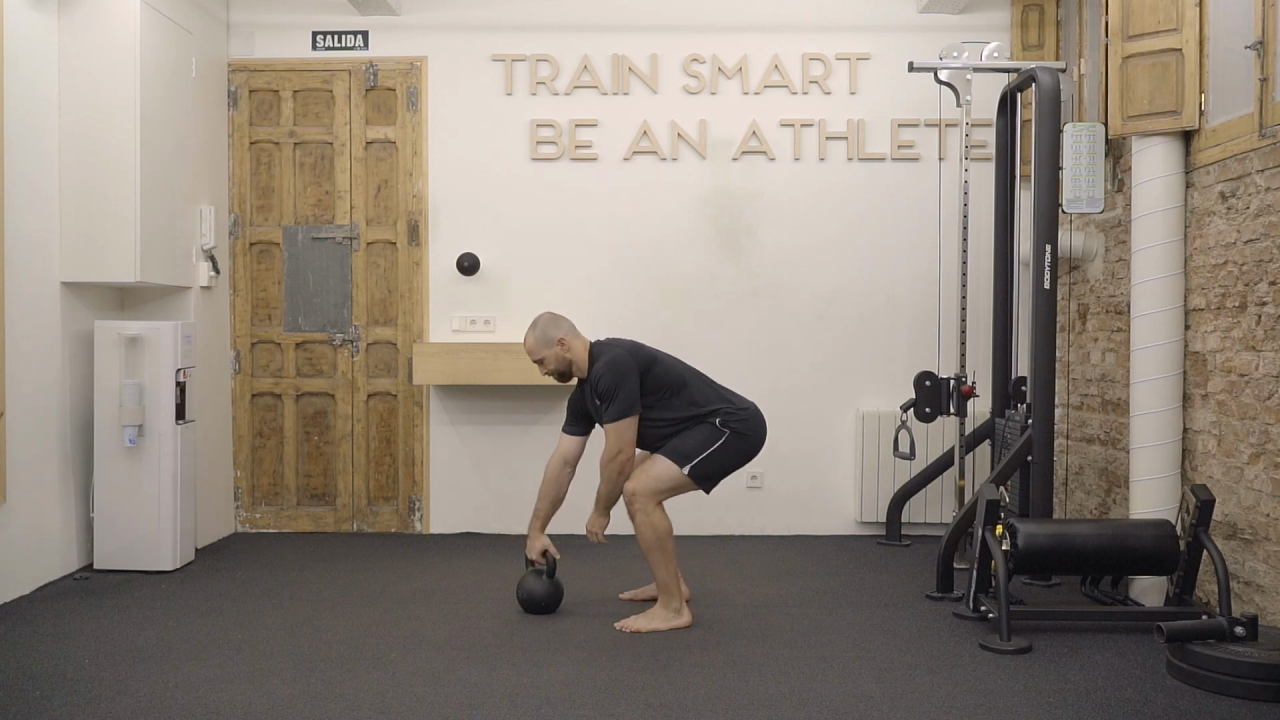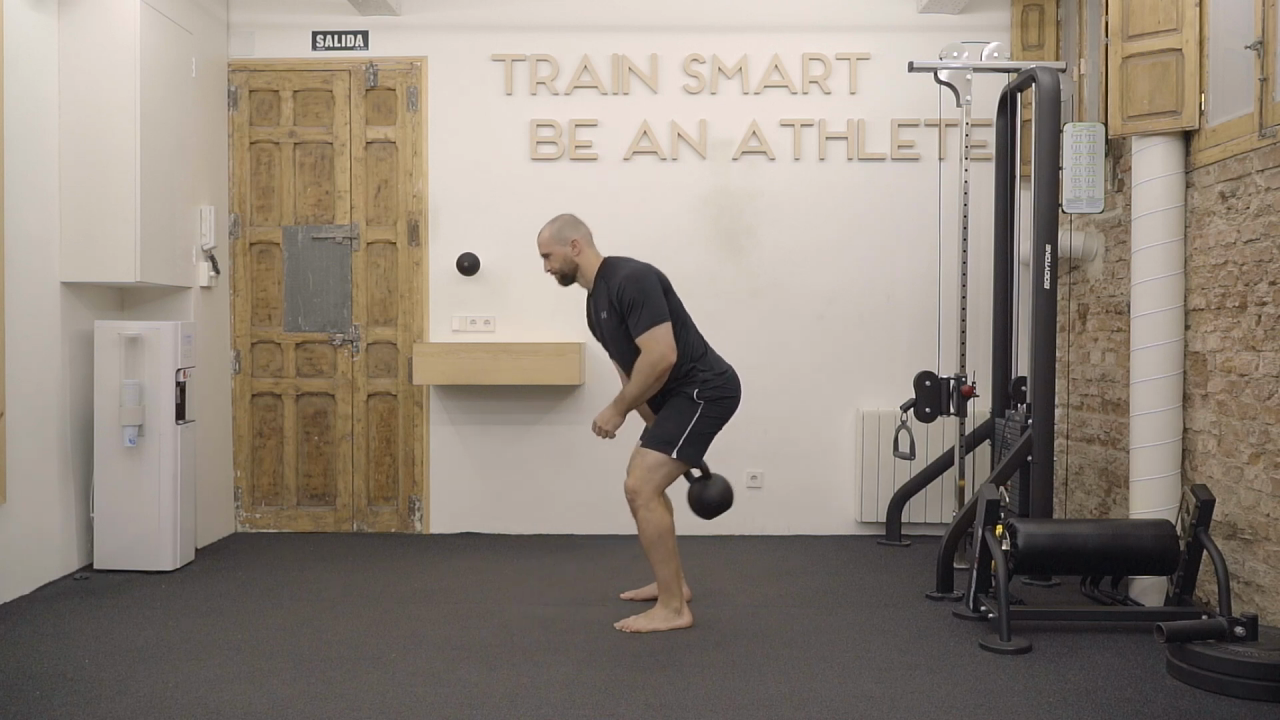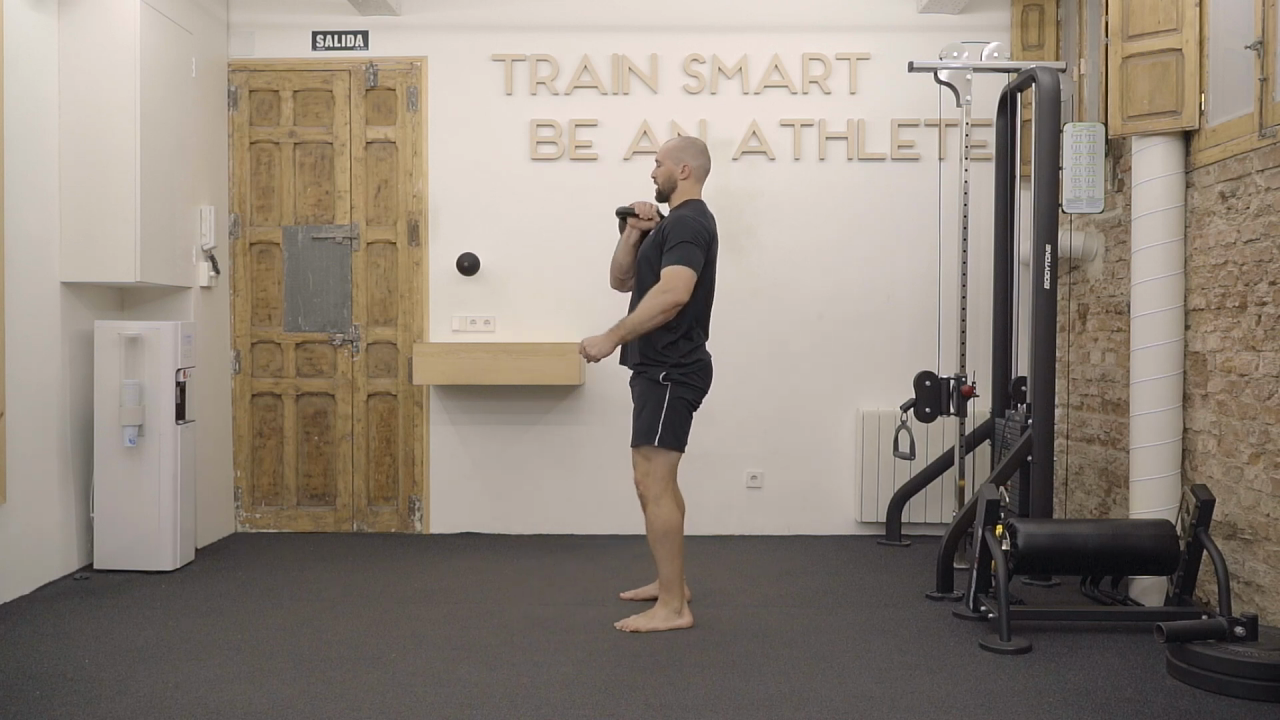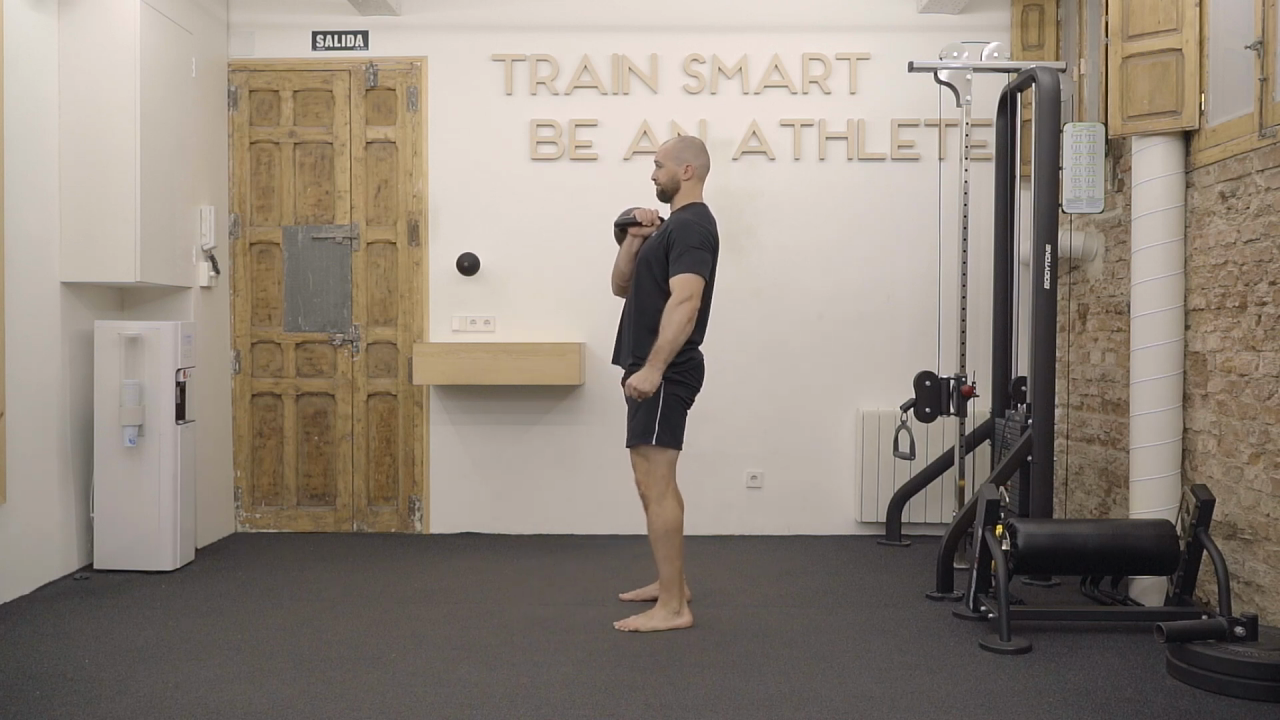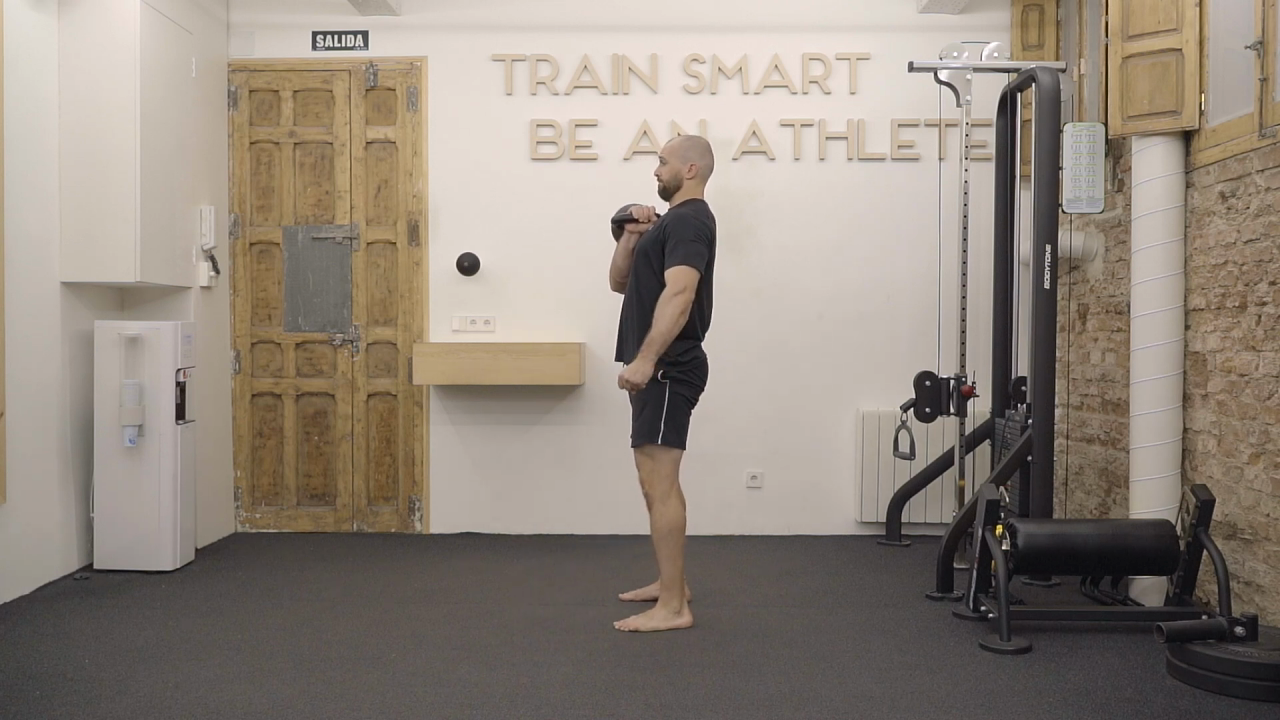
dt=1s
person 1, frame 1
left shoulder: (614, 366)
right shoulder: (585, 391)
left elbow: (620, 454)
right elbow: (562, 463)
left wrist: (600, 513)
right wrist: (536, 530)
left hip: (732, 427)
right hip: (715, 426)
left knee: (639, 493)
right knee: (635, 483)
left ankle: (672, 607)
right ankle: (671, 584)
person 1, frame 2
left shoulder: (631, 279)
right shoulder: (597, 301)
left elbow: (661, 356)
right elbow: (632, 366)
left wrist: (616, 411)
left hip: (704, 391)
right hip: (686, 393)
left knee: (642, 486)
right knee: (645, 482)
left ankle: (671, 609)
right ankle: (673, 584)
person 1, frame 3
left shoulder: (688, 222)
right shoulder: (671, 224)
left elbow: (672, 294)
right elbow: (621, 280)
left wrist: (610, 338)
right wrist: (633, 232)
left hip: (670, 371)
right hip: (661, 368)
left knee: (652, 484)
right knee: (659, 481)
left ankle: (673, 607)
right ankle: (672, 582)
person 1, frame 4
left shoulder: (692, 226)
right shoulder: (671, 226)
left elbow: (685, 301)
right elbow: (623, 287)
left wrist: (653, 368)
right wrist: (634, 240)
left hip: (663, 372)
right hip: (651, 368)
left knee: (653, 484)
right knee: (657, 481)
left ankle: (673, 607)
right ankle: (671, 583)
person 1, frame 5
left shoulder: (689, 220)
right shoulder: (671, 222)
left elbow: (679, 295)
right elbow: (622, 282)
left wrist: (643, 360)
right wrist: (632, 235)
left hip: (669, 370)
right hip: (660, 368)
left knee: (658, 483)
right knee: (659, 481)
left ankle: (673, 607)
right ankle: (672, 582)
